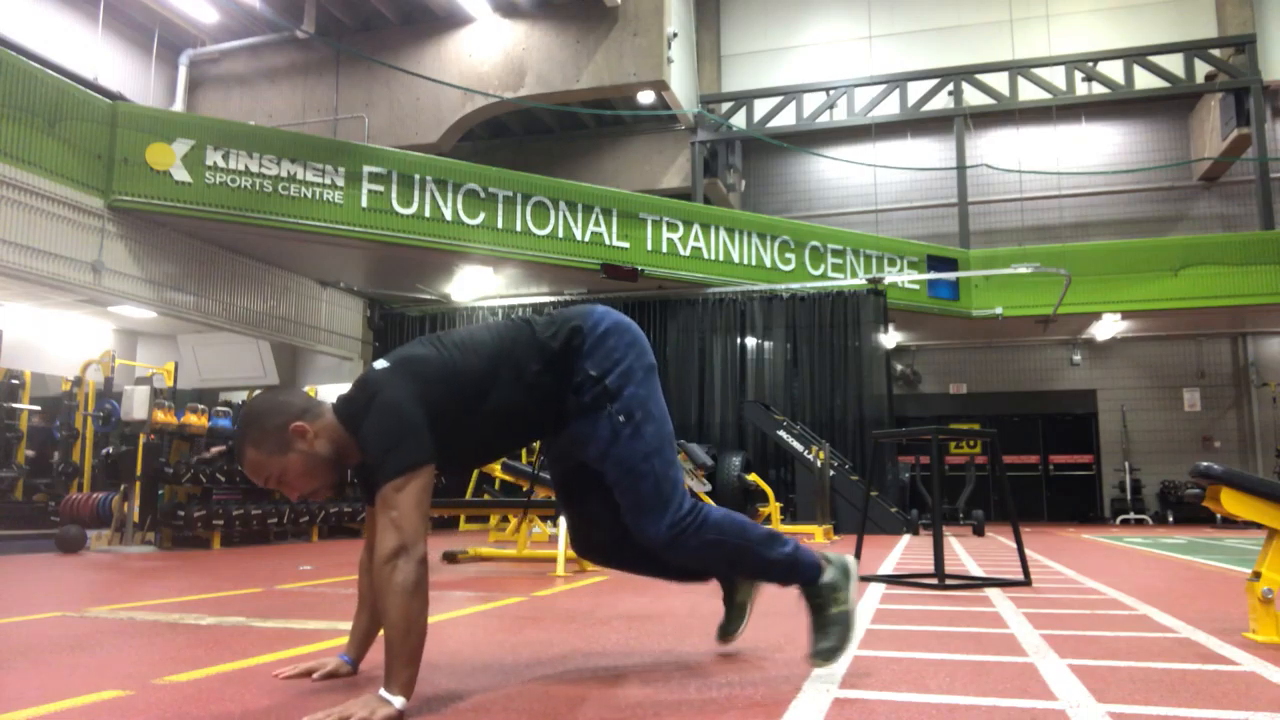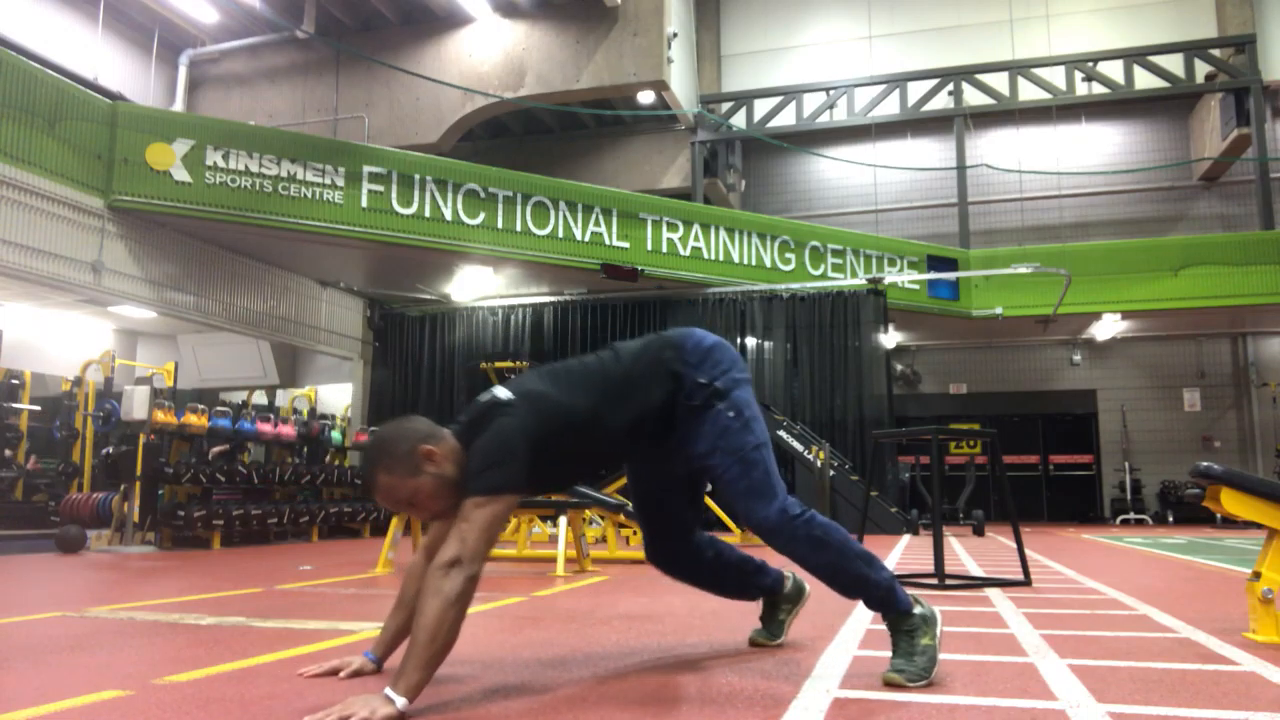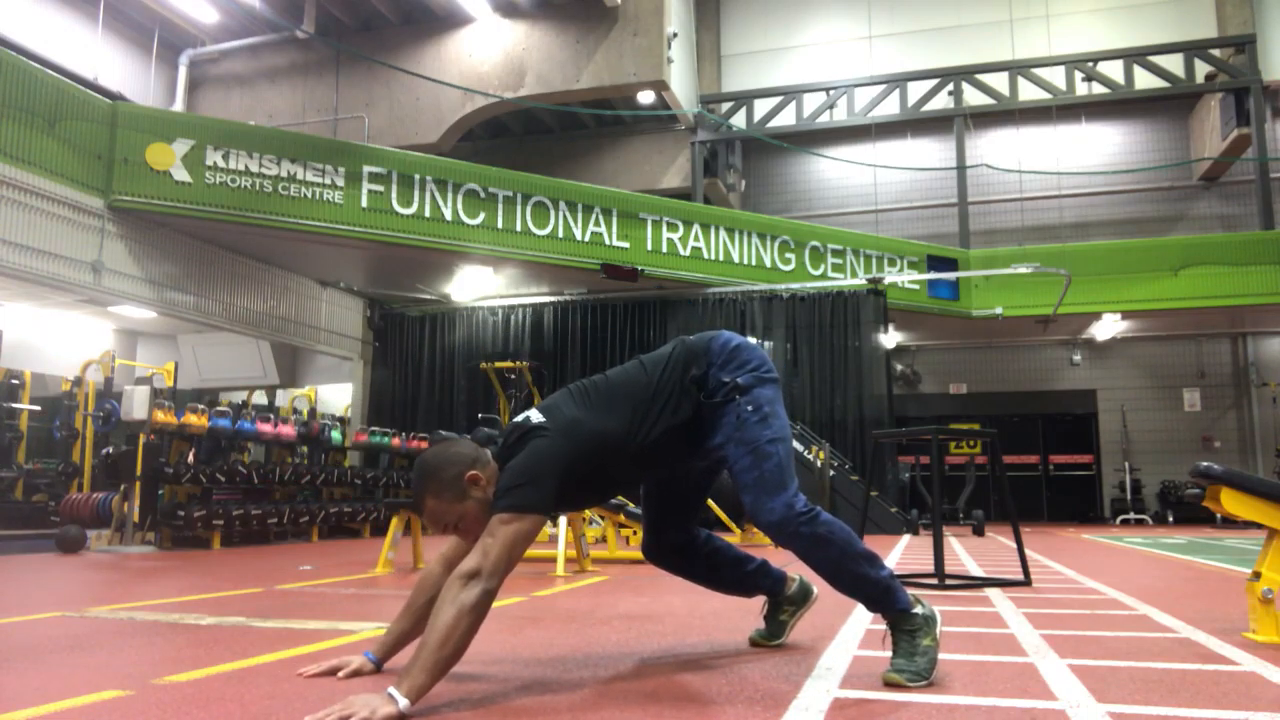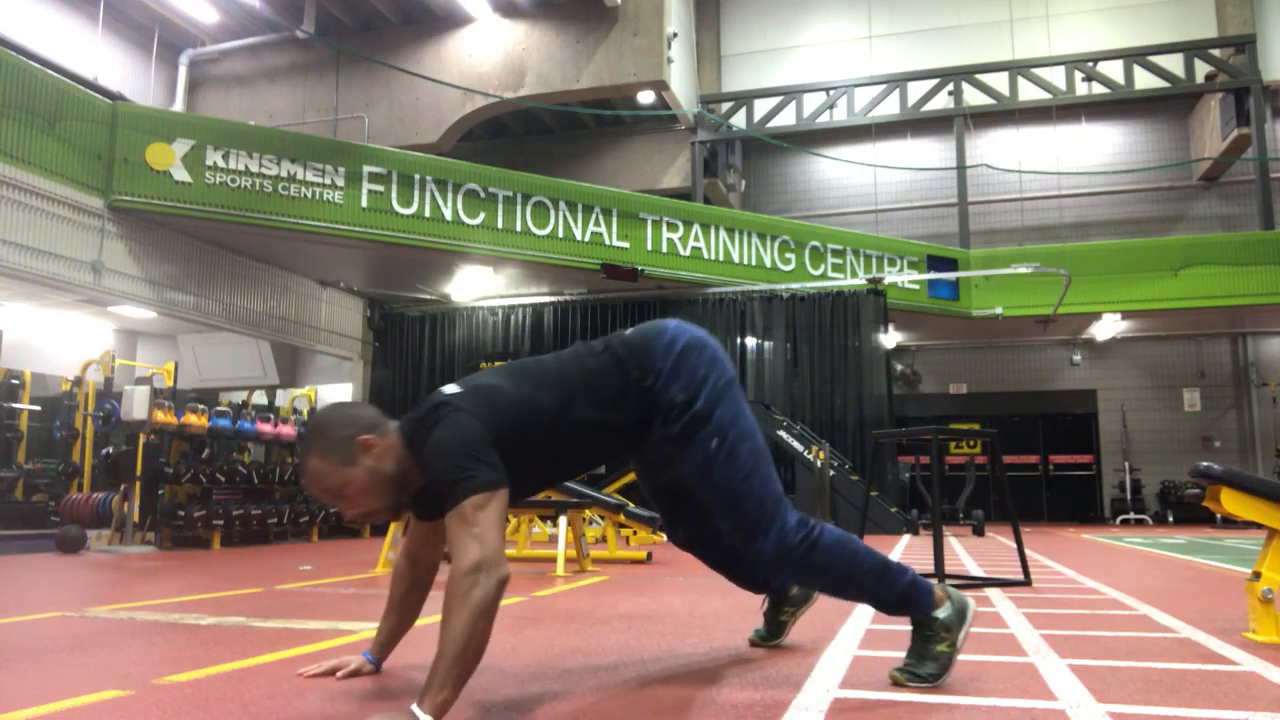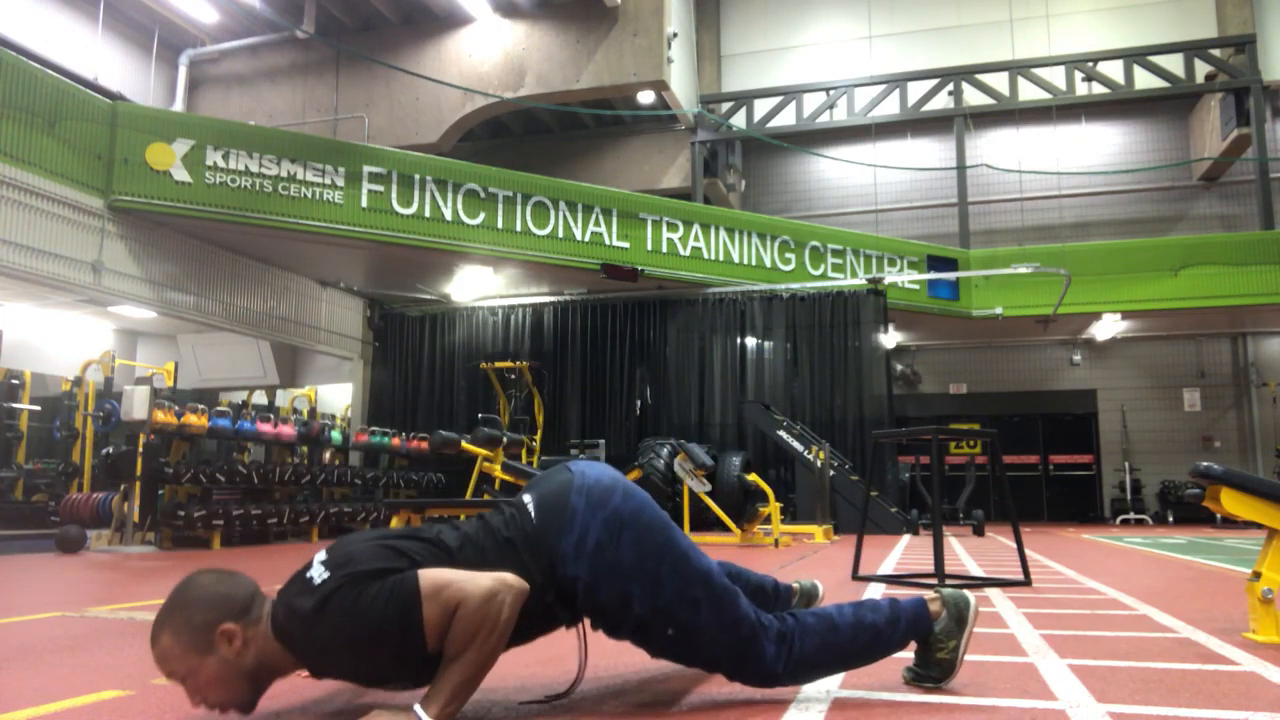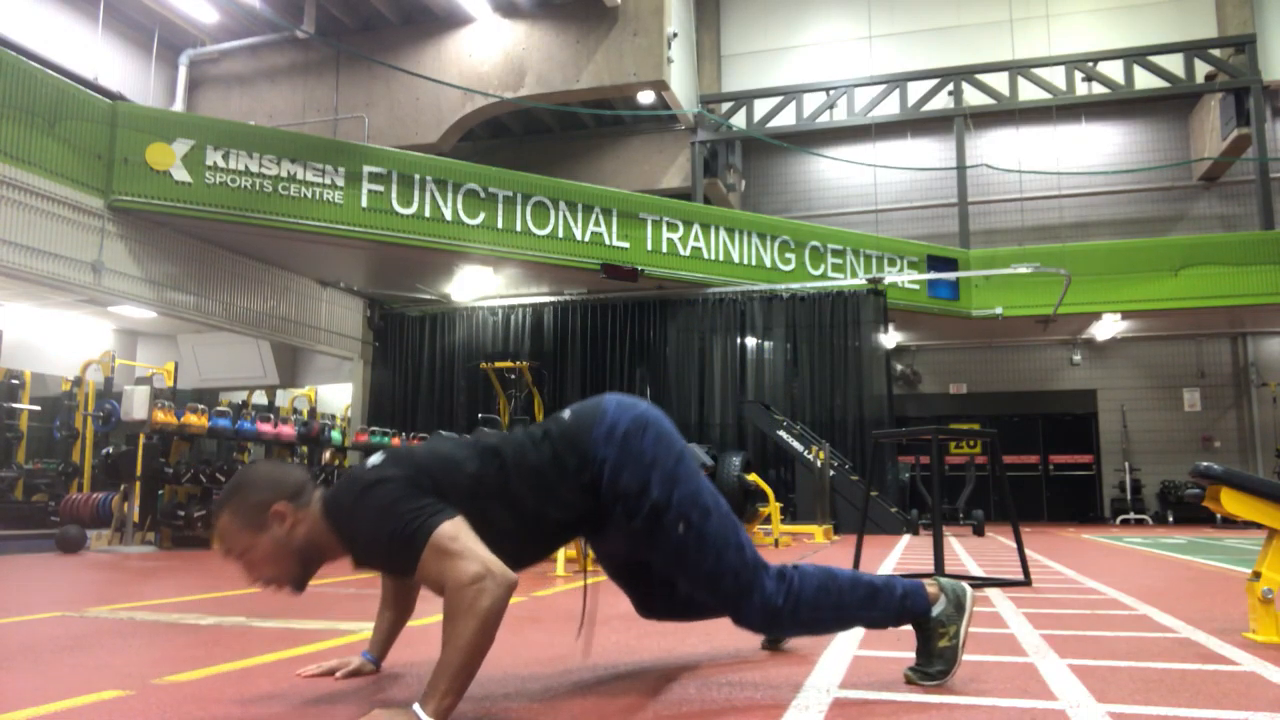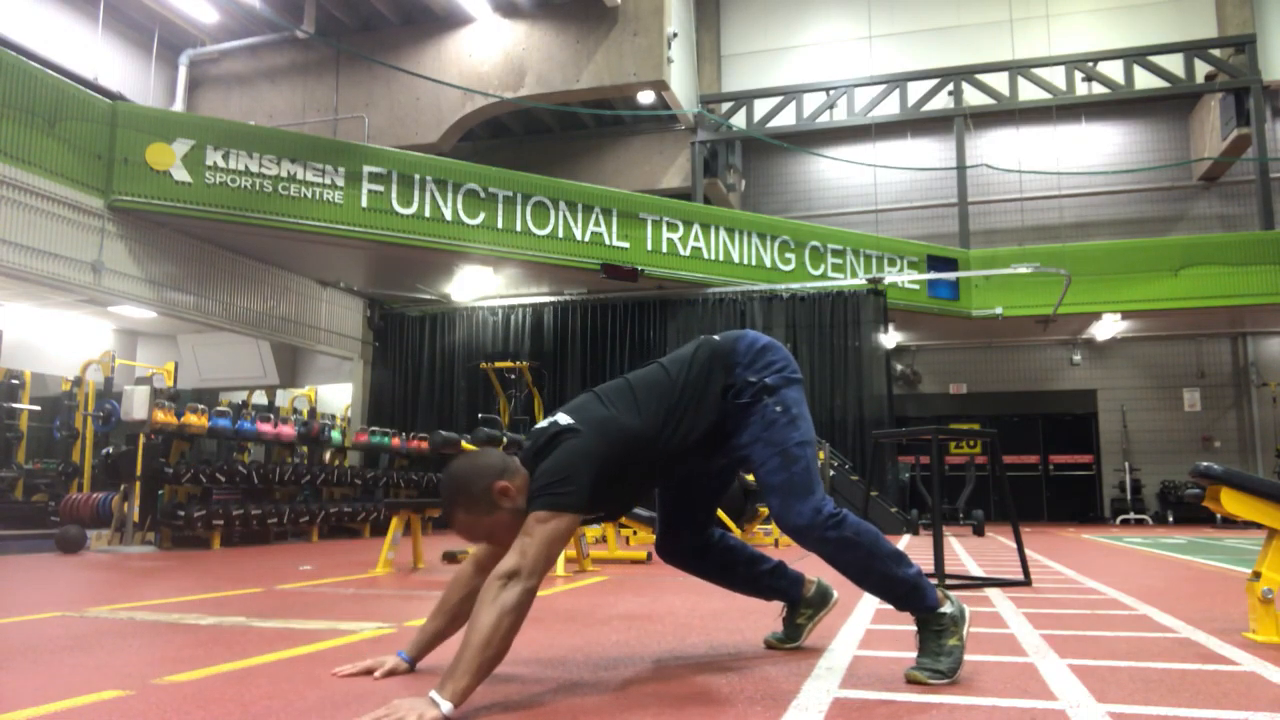
dt=0.7s
person 1, frame 1
left shoulder: (386, 411)
right shoulder: (364, 438)
left elbow: (403, 557)
right elbow: (377, 551)
right wrist: (352, 655)
left hip: (595, 355)
right hip: (566, 396)
left knee: (665, 521)
right knee: (599, 540)
left ankle: (822, 577)
right ankle: (728, 572)
person 1, frame 2
left shoulder: (499, 441)
right shoulder: (460, 448)
left elbow: (455, 568)
right elbow: (430, 559)
right wrist: (376, 656)
left hip: (695, 376)
right hip: (657, 415)
left knee: (767, 512)
right knee: (669, 547)
left ankle: (907, 616)
right ankle: (779, 592)
person 1, frame 3
left shoulder: (537, 459)
right shoulder: (498, 466)
left elbow: (476, 581)
right elbow: (448, 566)
right wrist: (375, 655)
left hip: (726, 378)
right hip: (689, 418)
left knee: (778, 512)
right knee: (667, 544)
left ankle: (909, 617)
right ankle: (785, 591)
person 1, frame 4
left shoulder: (449, 441)
right shoulder: (423, 458)
left elbow: (480, 571)
right elbow: (418, 558)
right wrist: (375, 653)
left hip: (674, 375)
right hip: (660, 399)
left knee: (775, 533)
right knee: (690, 526)
left ankle: (934, 609)
right ankle: (785, 593)
person 1, frame 5
left shoulder: (330, 627)
right shoulder: (308, 602)
left elbow: (497, 592)
left hip: (591, 535)
right hip: (572, 504)
right knee: (690, 585)
left ankle: (932, 612)
right ankle: (785, 592)
person 1, frame 6
left shoulder: (370, 507)
right shoulder: (361, 505)
left elbow: (486, 581)
right elbow: (409, 560)
right wrist: (372, 652)
left hip: (619, 454)
right hip: (599, 451)
left knee: (757, 599)
right knee: (662, 597)
left ankle: (930, 602)
right ankle: (773, 580)
person 1, frame 7
left shoulder: (570, 462)
right shoulder: (531, 470)
left elbow: (514, 582)
right elbow: (482, 567)
right wrist: (407, 654)
left hip: (751, 378)
right hip: (712, 412)
left knee: (803, 513)
right knee: (680, 541)
left ankle: (938, 613)
right ankle: (804, 595)
